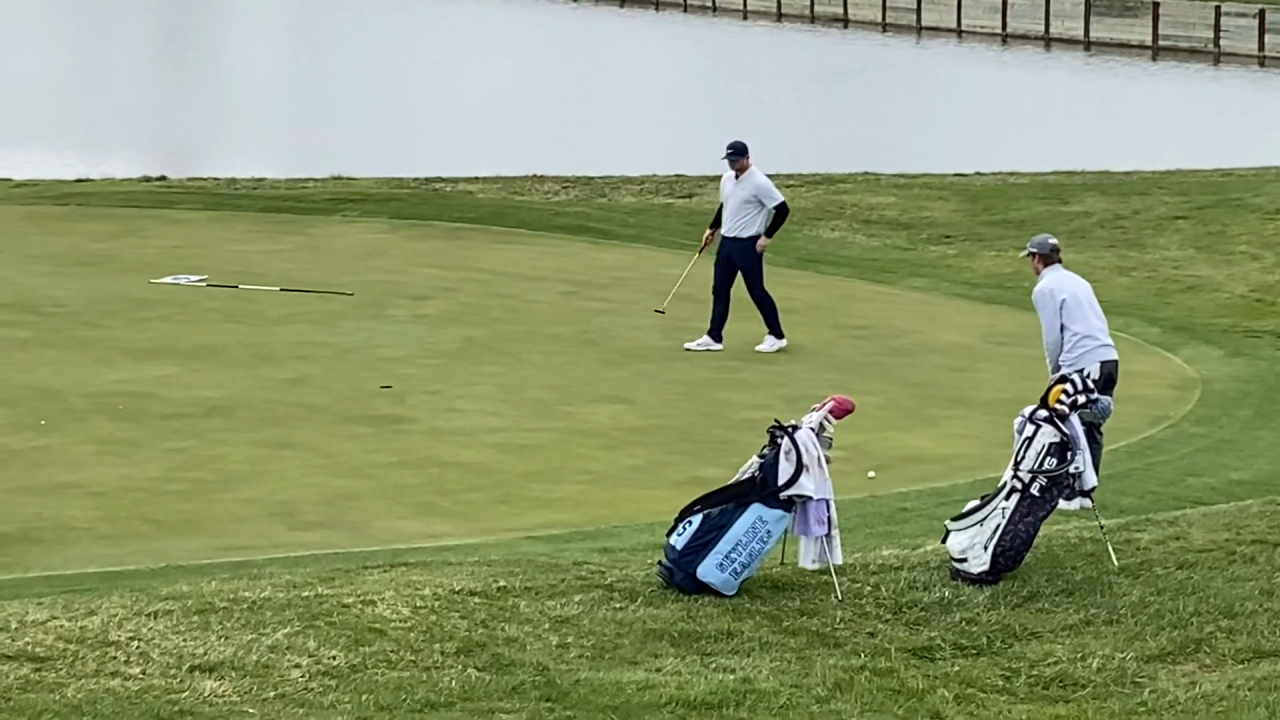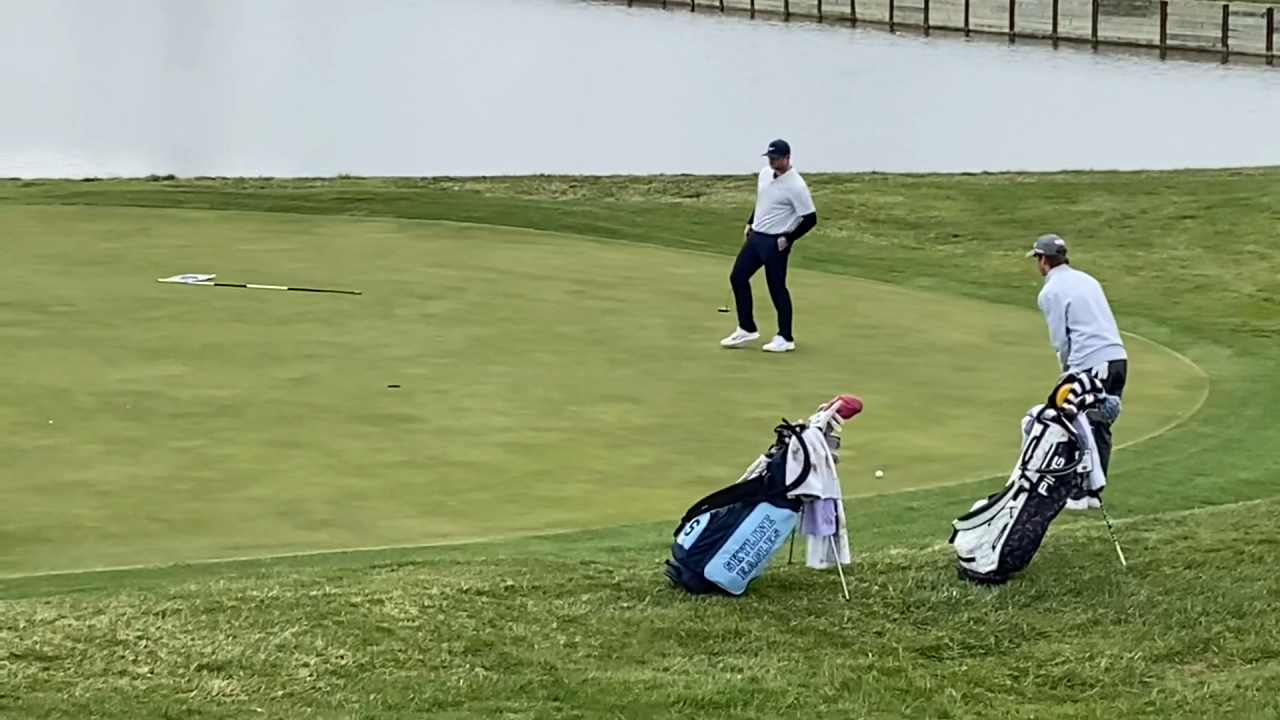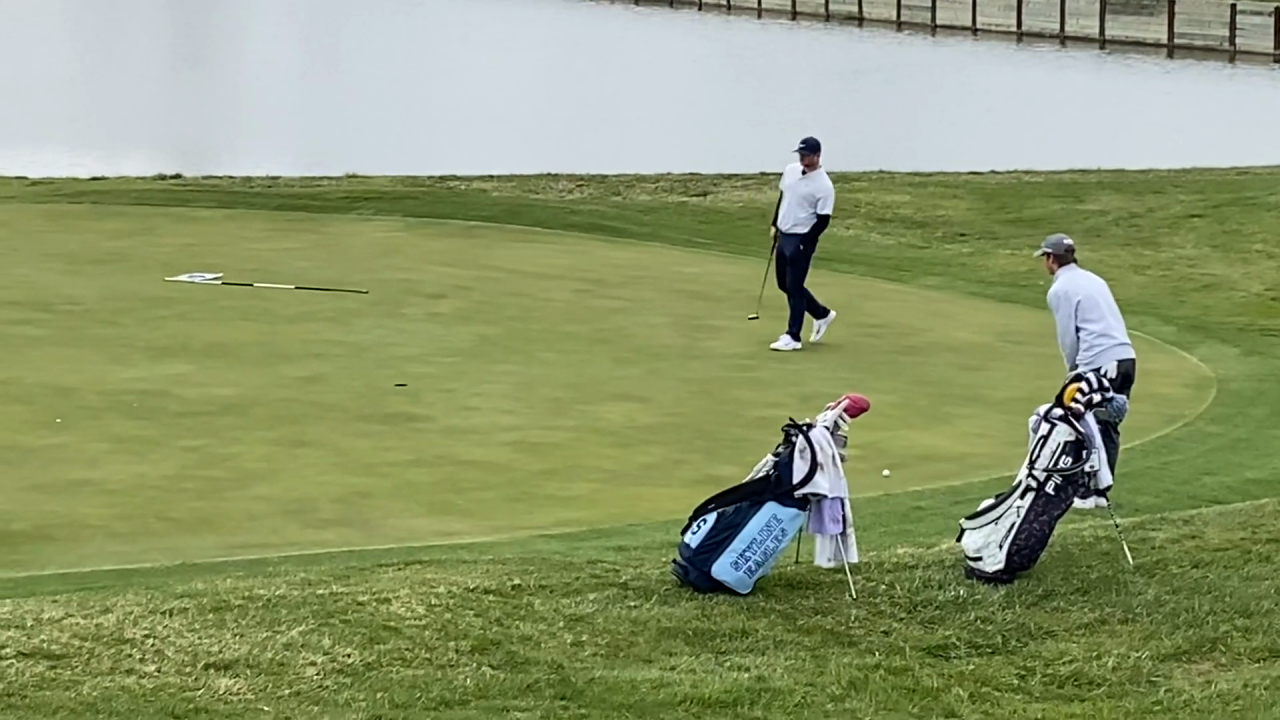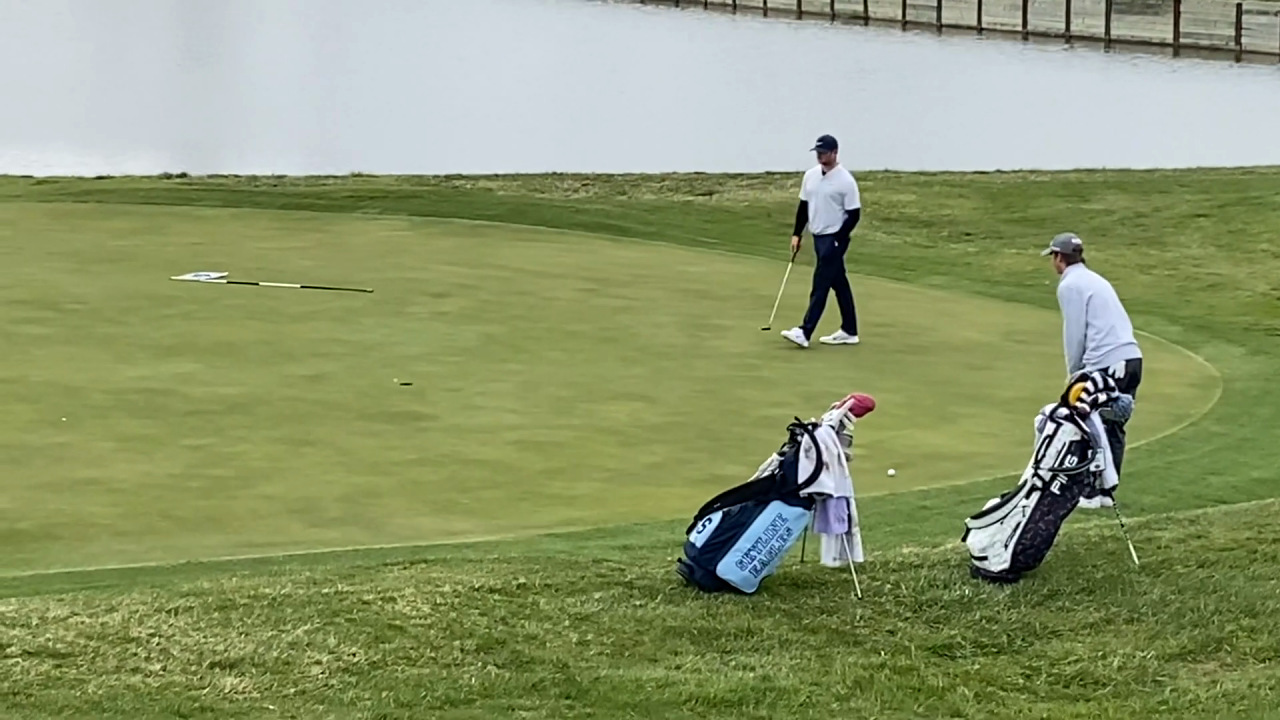
dt=0.3s
person 1, frame 1
left shoulder: (1044, 288)
right shoulder: (1077, 280)
left elbow: (1053, 337)
left wrist: (1055, 372)
left hip: (1081, 365)
right hip: (1108, 360)
right knee: (1092, 428)
person 1, frame 2
left shoulder: (1050, 292)
right shoulder: (1086, 279)
left elbow: (1060, 339)
left wrist: (1068, 371)
left hip: (1089, 365)
right hip: (1117, 359)
right knee: (1101, 428)
left ankle: (1077, 493)
person 1, frame 3
left shoulder: (1059, 290)
right shoulder: (1092, 279)
left elbow: (1068, 338)
left wrist: (1074, 371)
left hip: (1098, 364)
right hip: (1125, 358)
right knee: (1108, 428)
left ankle: (1084, 493)
right ankle: (1100, 491)
person 1, frame 4
left shoulder: (1069, 285)
right shoulder: (1095, 280)
left elbow: (1074, 335)
left wrist: (1073, 373)
right wrist: (1081, 371)
left hip: (1105, 364)
right hip: (1131, 359)
right knee: (1114, 428)
left ankle: (1089, 493)
person 2, frame 1
left shoulder: (760, 183)
right shoulder: (726, 179)
left elbow: (783, 209)
left wrist: (767, 236)
right wrist: (712, 228)
left hip: (749, 245)
right hip: (727, 242)
left knee: (756, 290)
right knee: (719, 288)
left ankle: (776, 336)
right ankle: (713, 338)
person 2, frame 2
left shoulder: (796, 185)
right shoulder: (764, 174)
left elbow: (810, 219)
left wrist: (788, 238)
right wrist: (750, 223)
left hip: (776, 242)
right hip: (756, 236)
left knee: (777, 289)
right knee: (737, 277)
left ankle: (785, 337)
right ankle: (747, 329)
person 2, frame 3
left shoulder: (824, 185)
right shoulder: (790, 171)
left elbow: (823, 221)
left wrist: (803, 243)
right wrist: (774, 225)
left hip: (802, 240)
right hip: (784, 237)
left knee: (793, 286)
right knee: (785, 284)
left ankle: (792, 337)
right ankle: (821, 314)
person 2, frame 4
left shoulder: (846, 181)
right shoulder: (810, 176)
left elbow: (854, 215)
right elbow: (803, 206)
left wrist: (837, 240)
right wrist: (796, 234)
left hip: (834, 240)
right hip: (819, 238)
left knee: (820, 284)
right knee: (839, 283)
left ankle: (805, 332)
right ankle: (849, 331)
